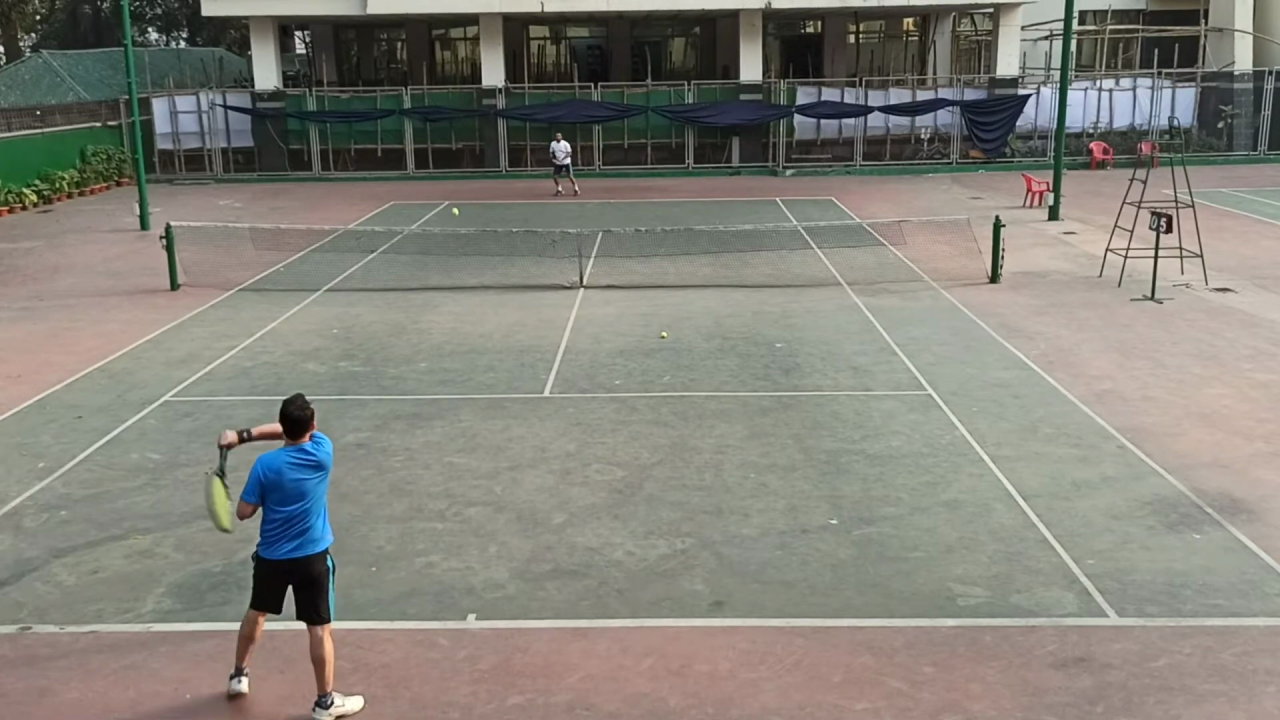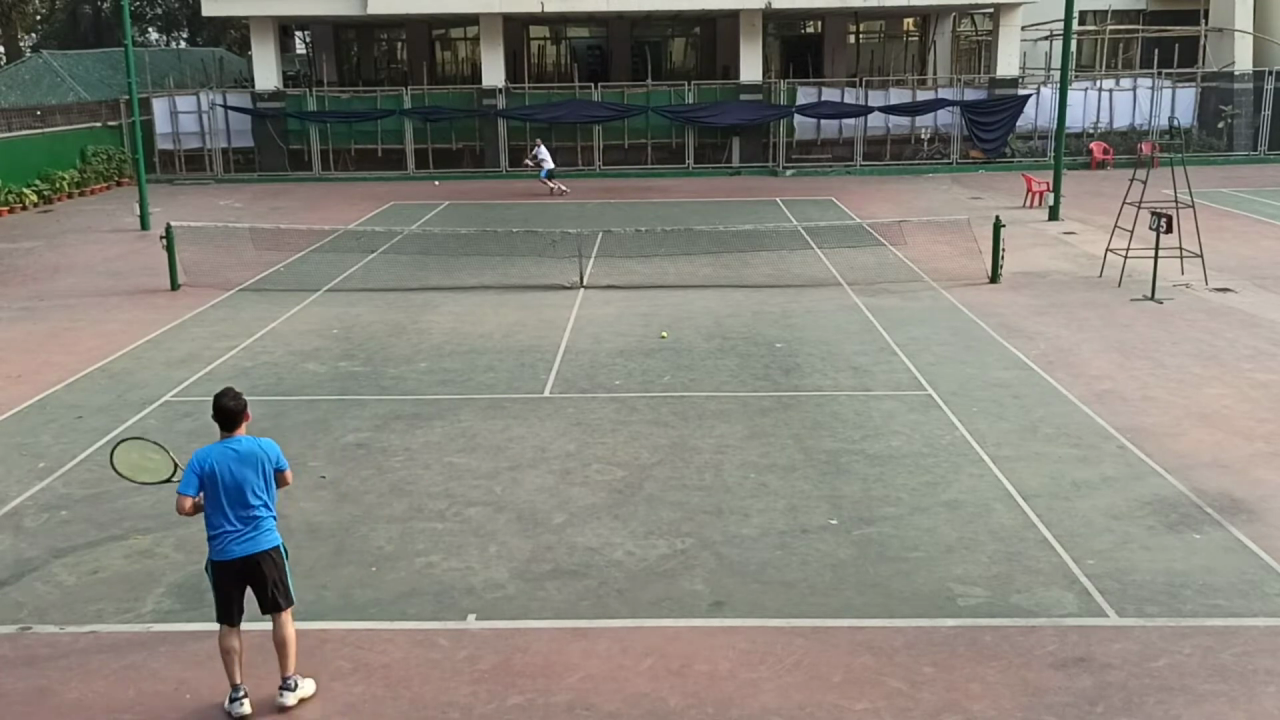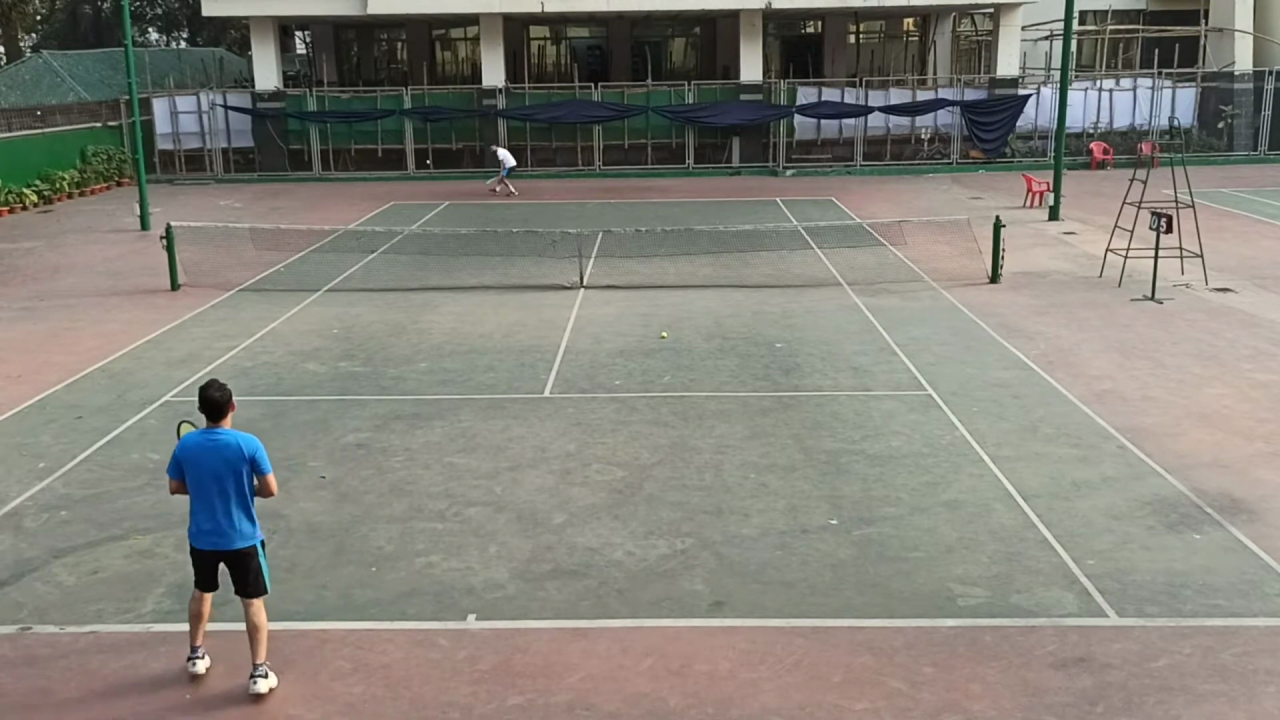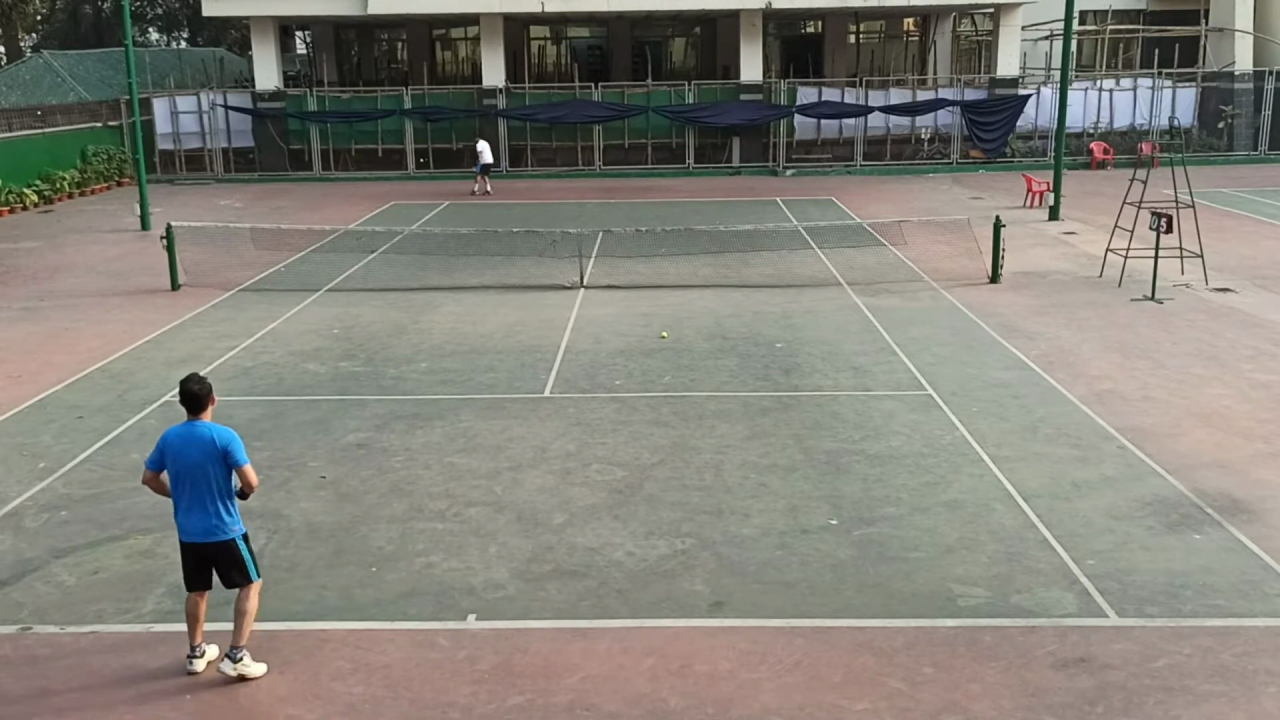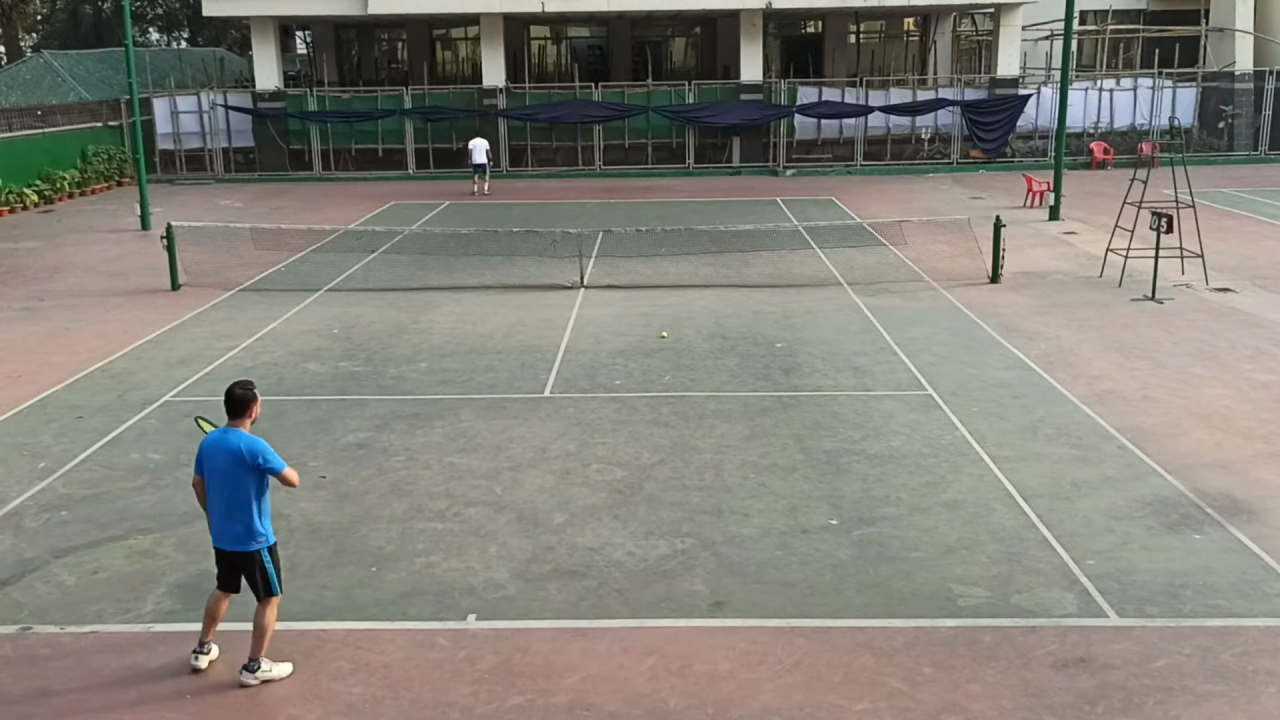
dt=0.5s
person 1, frame 1
left shoulder: (265, 465)
right shoulder: (323, 451)
left elbow: (244, 512)
right elbow: (286, 430)
right wrist: (243, 435)
left hip: (270, 555)
right hip: (312, 556)
left knee: (256, 612)
right knee: (319, 630)
left ankle: (239, 676)
person 1, frame 2
left shoulder: (202, 459)
right shoulder: (268, 449)
left elbow: (184, 507)
right elbow: (285, 480)
left wrist: (210, 504)
left hip: (225, 556)
right hip: (266, 548)
left knee: (229, 626)
right knee: (282, 615)
right ankle: (289, 684)
person 1, frame 3
left shoulder: (186, 444)
right shoulder: (248, 444)
left elbow: (175, 487)
right elbow: (270, 490)
left hip: (202, 538)
right hip: (243, 538)
left knee: (202, 592)
right knee: (253, 601)
left ankle: (196, 654)
right ankle: (259, 672)
person 1, frame 4
left shoulder: (169, 438)
right shoulder: (225, 437)
left elbow: (149, 479)
right elbow: (251, 483)
right wrist: (243, 492)
left hip: (188, 533)
right hip: (225, 532)
left knee: (197, 592)
right knee: (251, 586)
left ankle: (196, 652)
right ankle: (236, 656)
person 1, frame 5
left shoulder: (208, 442)
right shoulder: (254, 446)
left elbow: (198, 483)
right elbow: (292, 480)
right wrist: (276, 467)
left hip: (222, 537)
right hip: (253, 540)
left knee: (223, 590)
right knee: (270, 600)
left ankle: (202, 650)
right ankle: (254, 667)
